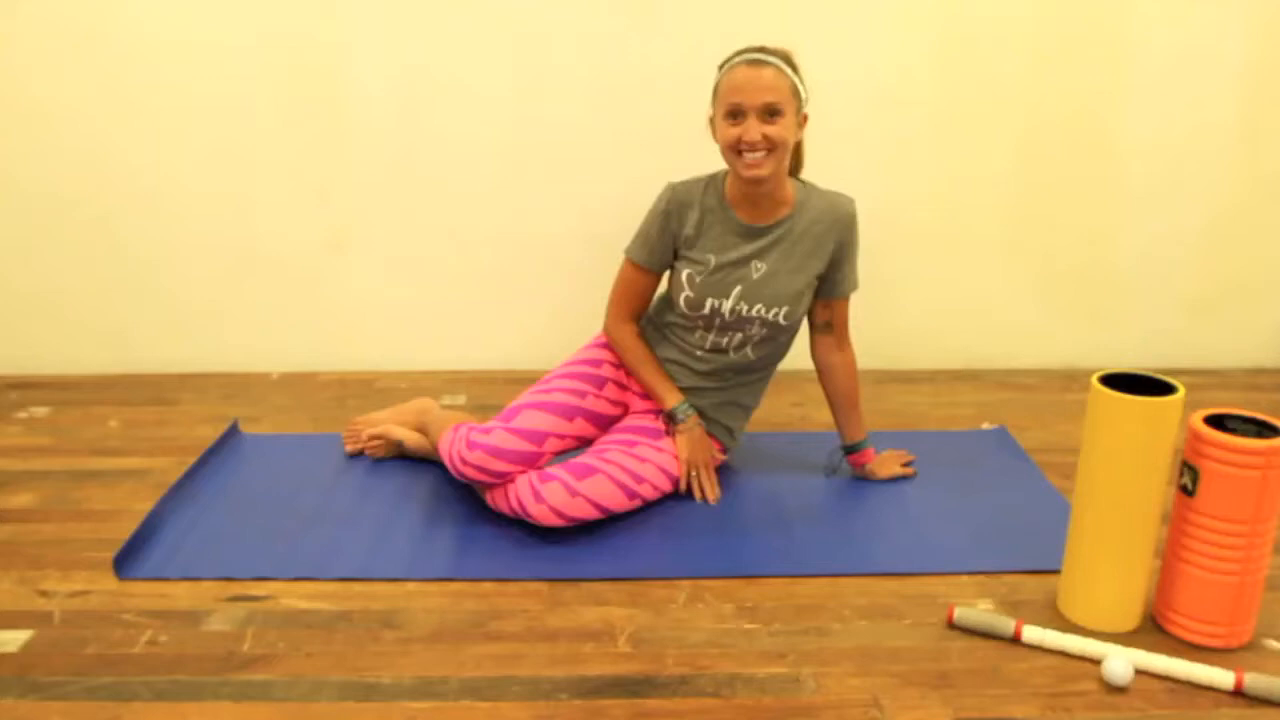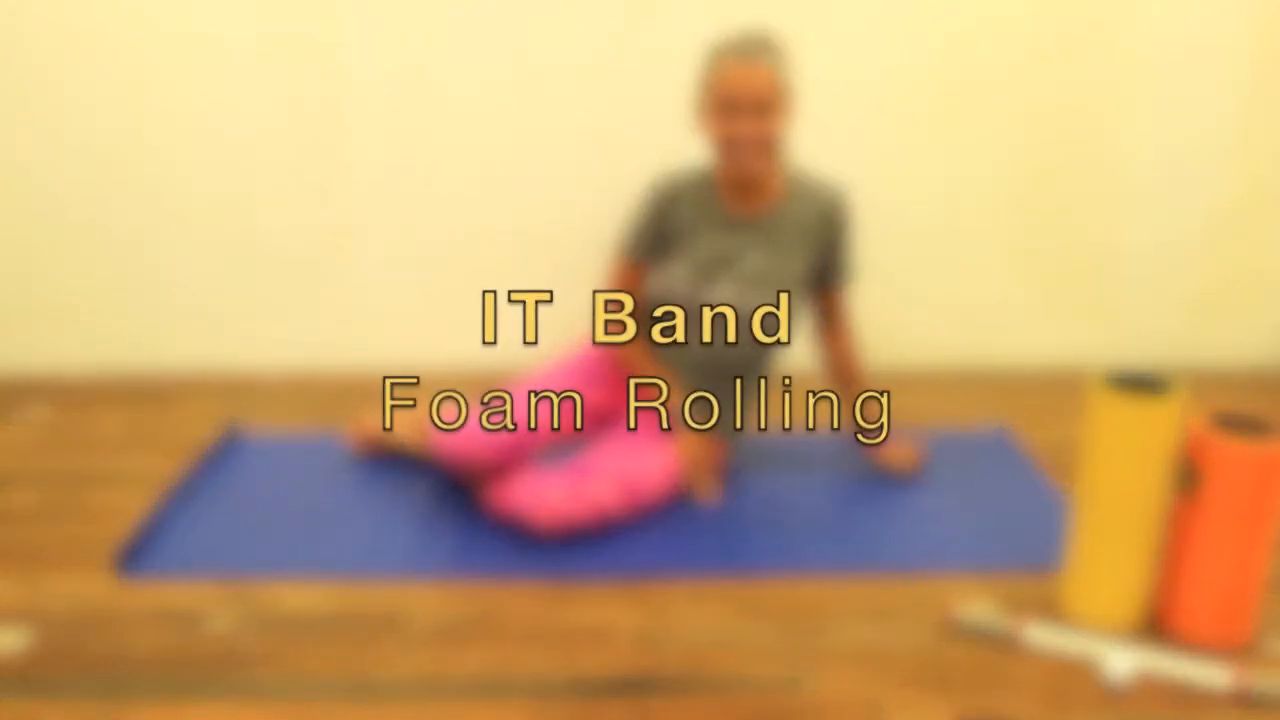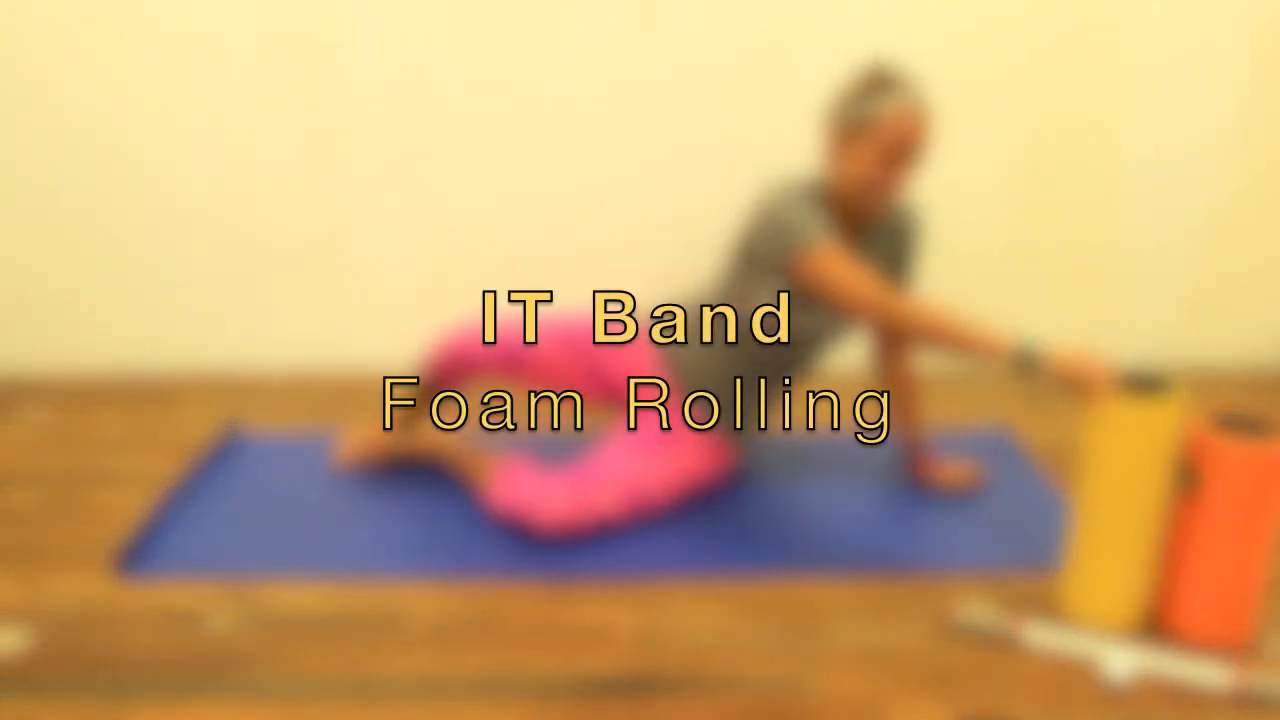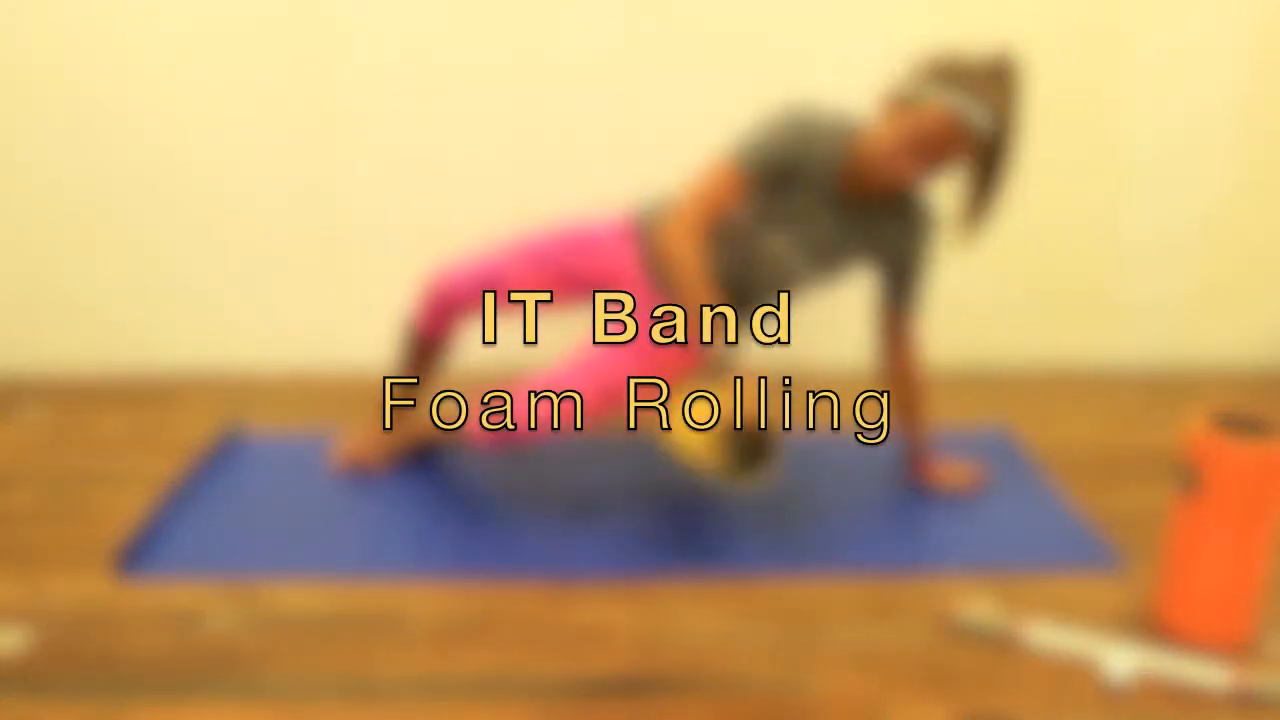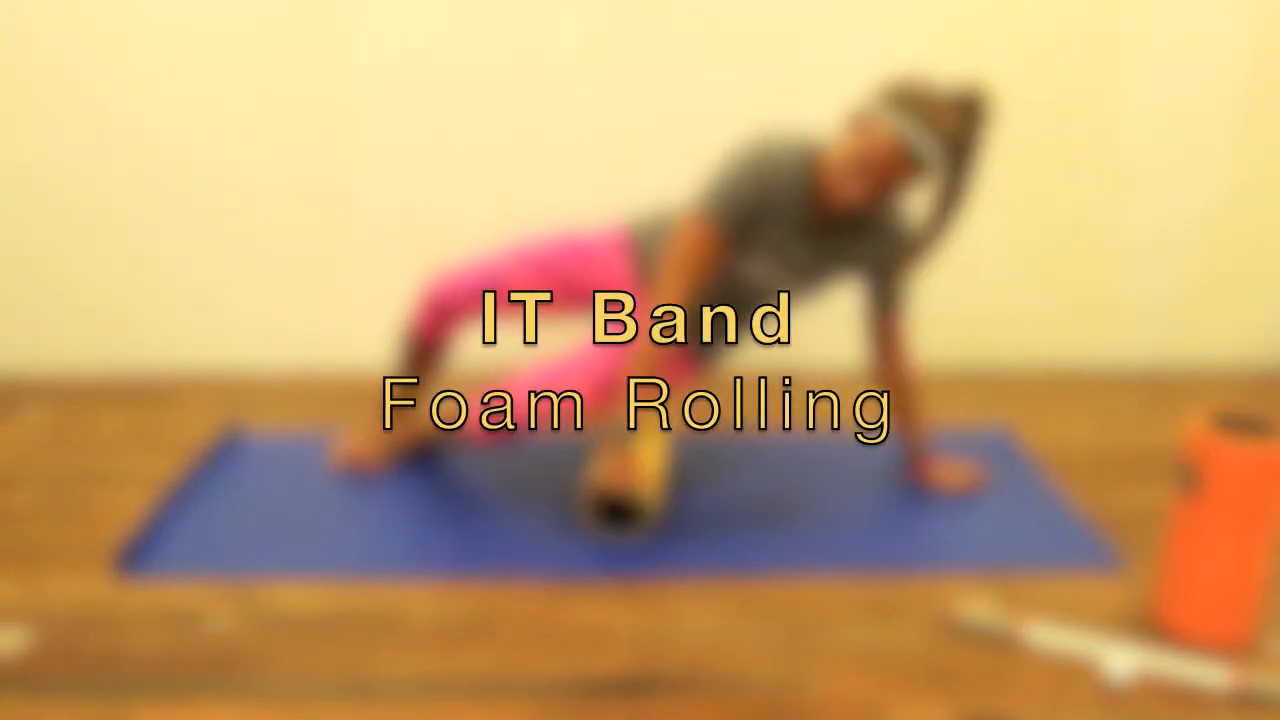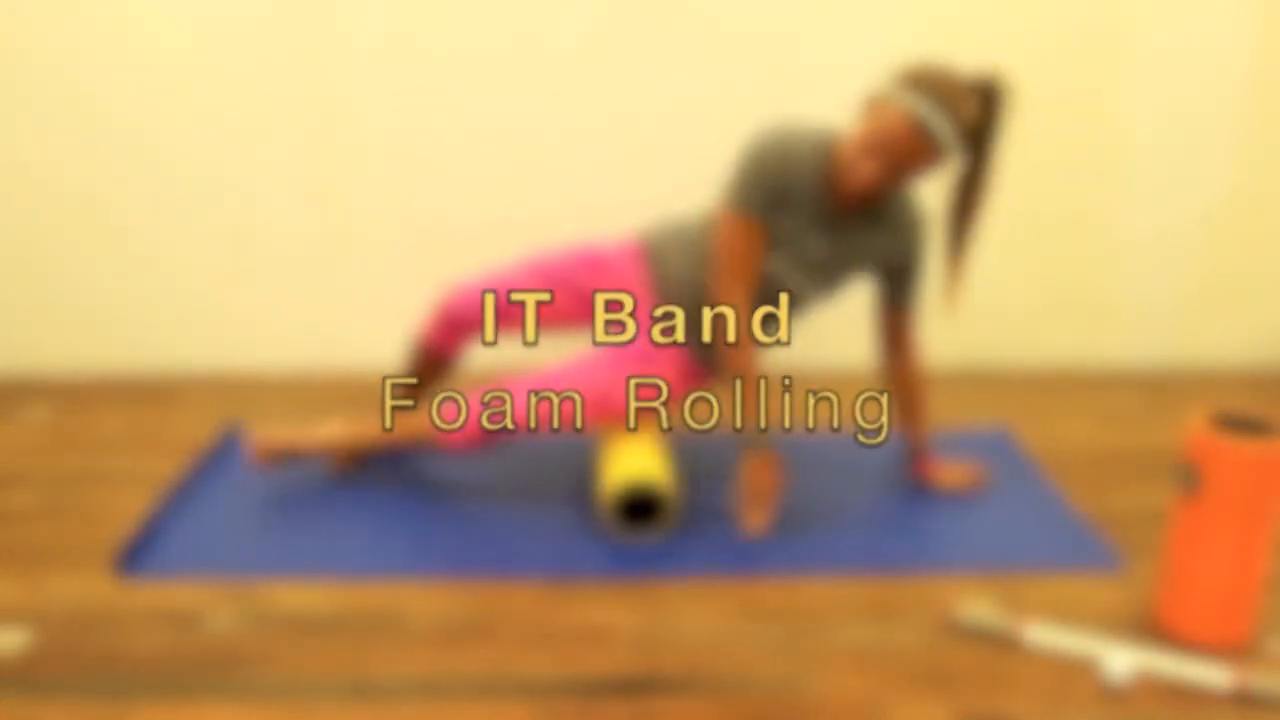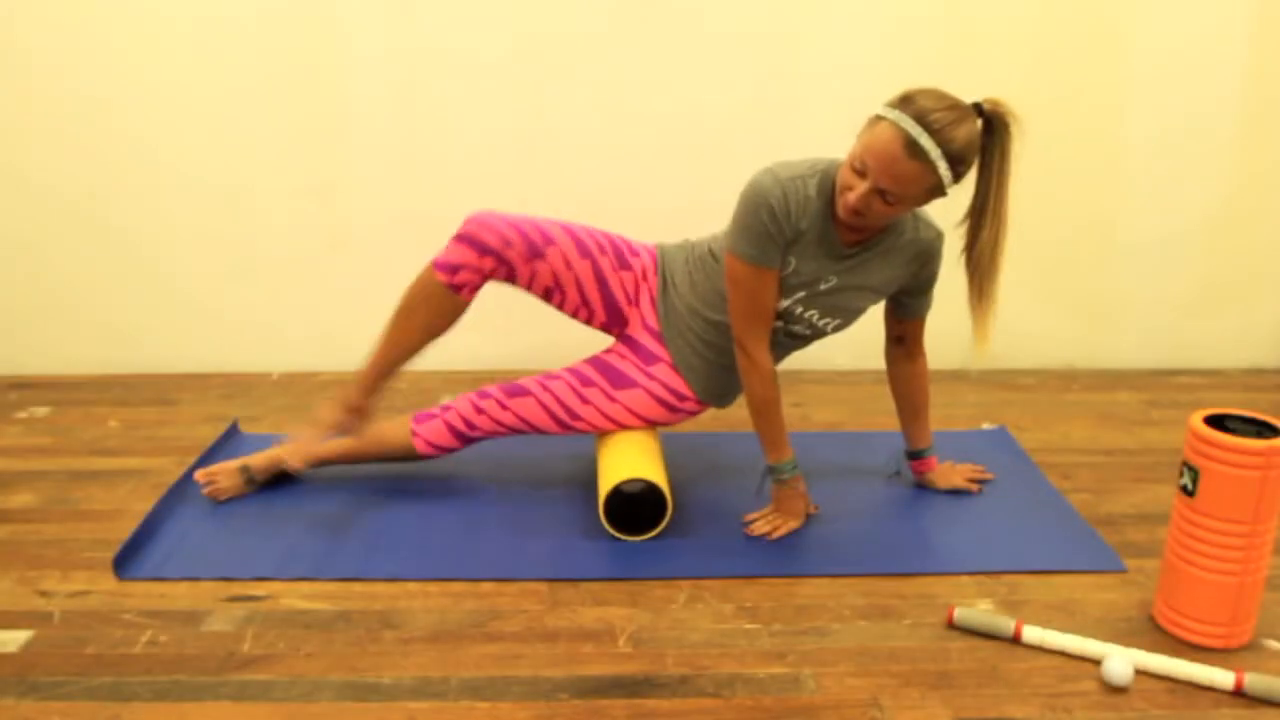
dt=0.7s
person 1, frame 1
left shoulder: (832, 220)
right shoulder: (682, 203)
left elbow: (830, 338)
right elbow: (619, 322)
left wrist: (859, 449)
right wrist: (681, 413)
left hip: (705, 421)
right hip: (626, 370)
left knee: (547, 503)
right knee: (487, 459)
left ankle: (435, 440)
right ankle: (430, 418)
person 1, frame 2
left shoulder: (820, 212)
right shoulder: (673, 200)
left elbow: (835, 330)
left wrist: (873, 440)
right wrist: (680, 410)
left hip: (699, 419)
right hip: (622, 371)
left knee: (546, 505)
right knee: (479, 447)
left ankle: (425, 442)
right ankle: (426, 431)
person 1, frame 3
left shoulder: (894, 231)
right shoulder: (791, 210)
left elbow: (893, 346)
right elbow: (884, 307)
left wrist: (919, 457)
right wrist: (1034, 356)
left hip: (703, 430)
right hip: (653, 353)
left knee: (545, 510)
right knee: (472, 348)
left ankle: (442, 447)
right ankle: (409, 429)
person 1, frame 4
left shoulder: (904, 224)
right shoulder: (803, 134)
left elbow: (899, 346)
right elbow: (682, 226)
left wrist: (920, 458)
left hip: (676, 330)
right hip: (636, 255)
left knee: (517, 414)
right knee: (451, 291)
left ankle: (415, 432)
right ankle: (399, 408)
person 1, frame 5
left shoulder: (881, 237)
right shoulder: (767, 166)
left elbow: (889, 350)
right elbow: (663, 297)
left wrist: (920, 457)
right wrist: (622, 435)
left hip: (684, 342)
right hip: (628, 259)
left knee: (507, 413)
right knee: (447, 295)
left ankle: (414, 433)
right ankle: (396, 413)
person 1, frame 6
left shoulder: (897, 233)
right shoulder: (779, 158)
left elbow: (898, 348)
right elbow: (731, 304)
left wrist: (922, 457)
right wrist: (757, 444)
left hip: (681, 354)
right hip: (643, 274)
right knee: (462, 312)
left ankle: (352, 440)
right ankle: (393, 417)
person 1, frame 7
left shoulder: (916, 251)
right shoulder: (779, 194)
left elbow: (906, 354)
right elbow: (755, 349)
left wrist: (923, 459)
right wrist: (786, 473)
left hip: (679, 378)
right hip: (646, 286)
left knee: (474, 416)
right knee: (485, 236)
left ankle: (290, 463)
right ankle: (353, 403)
